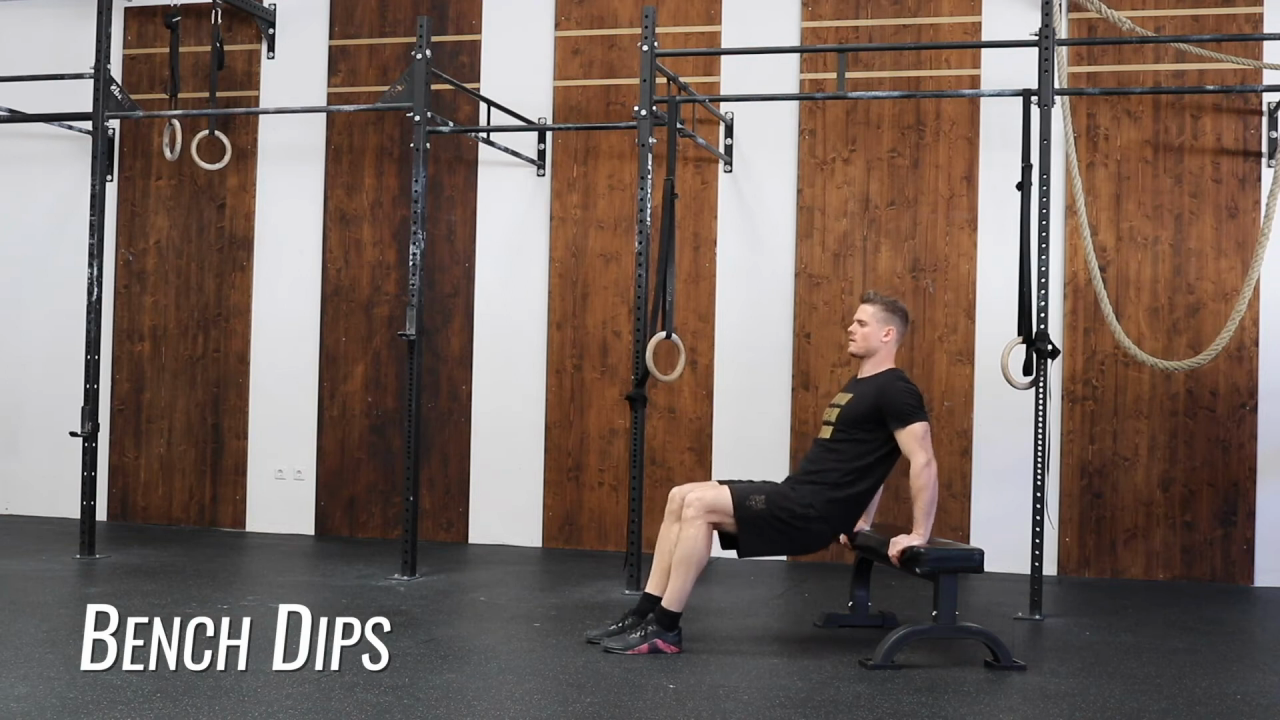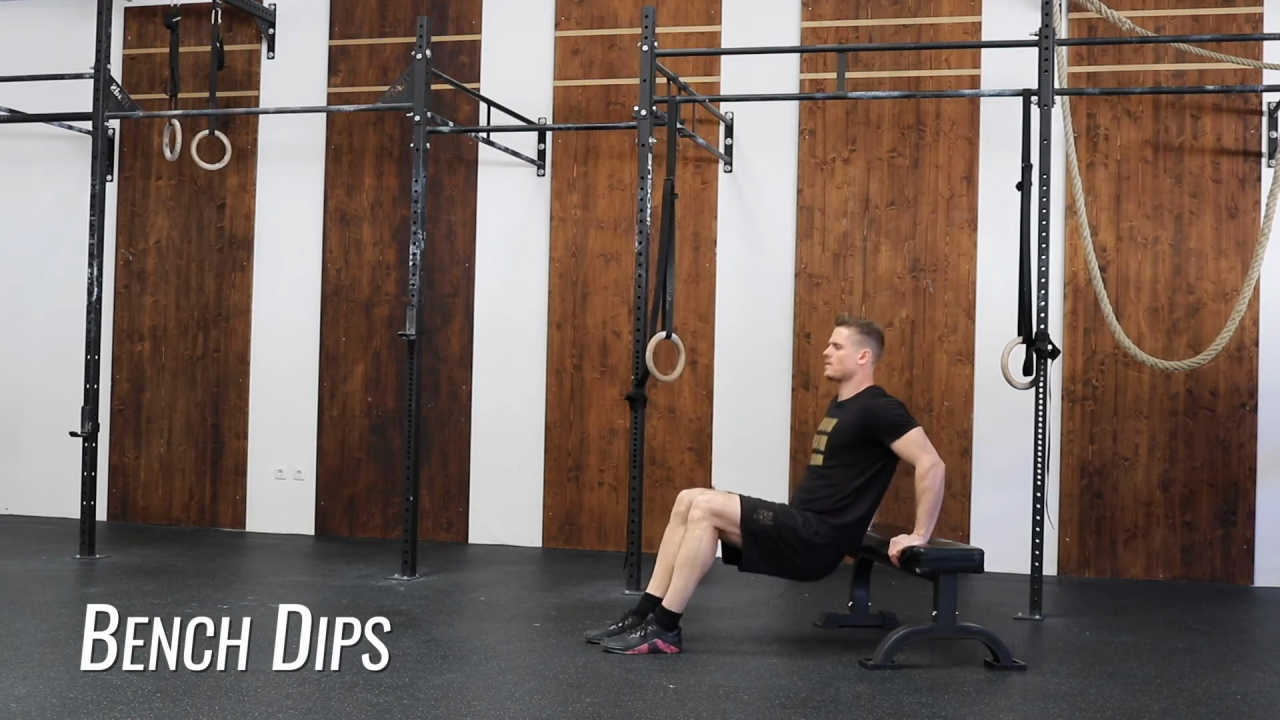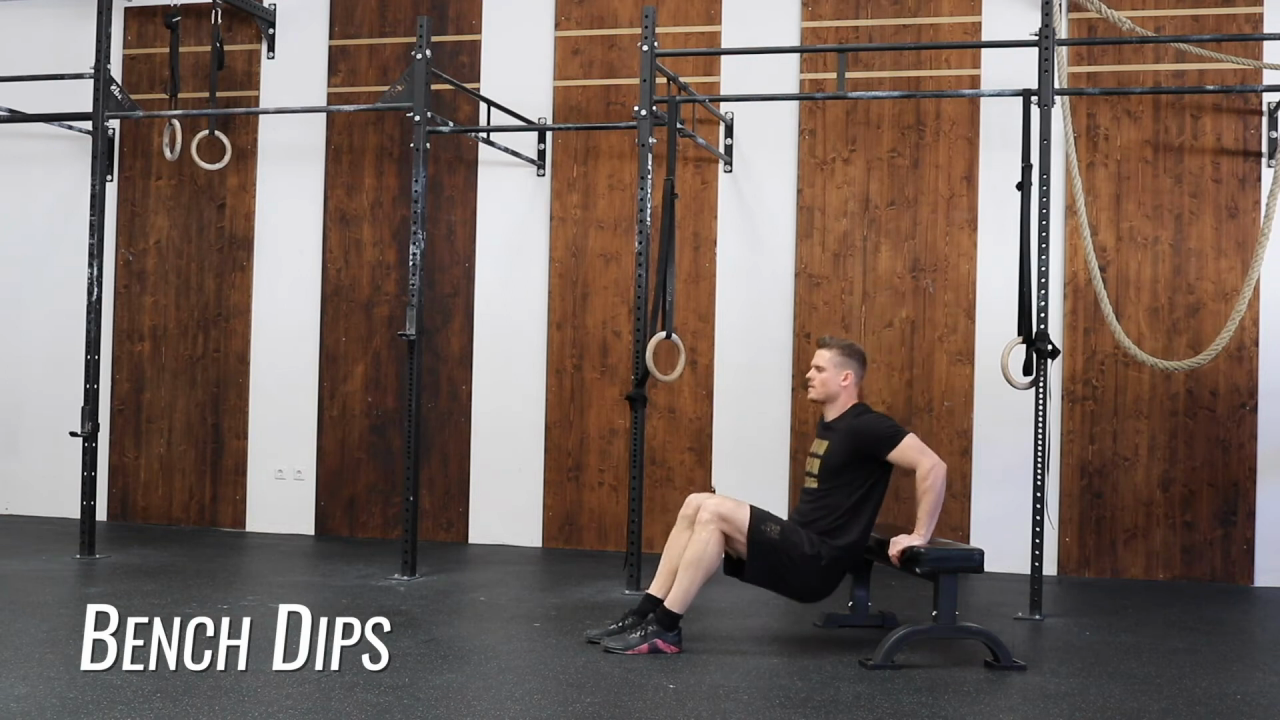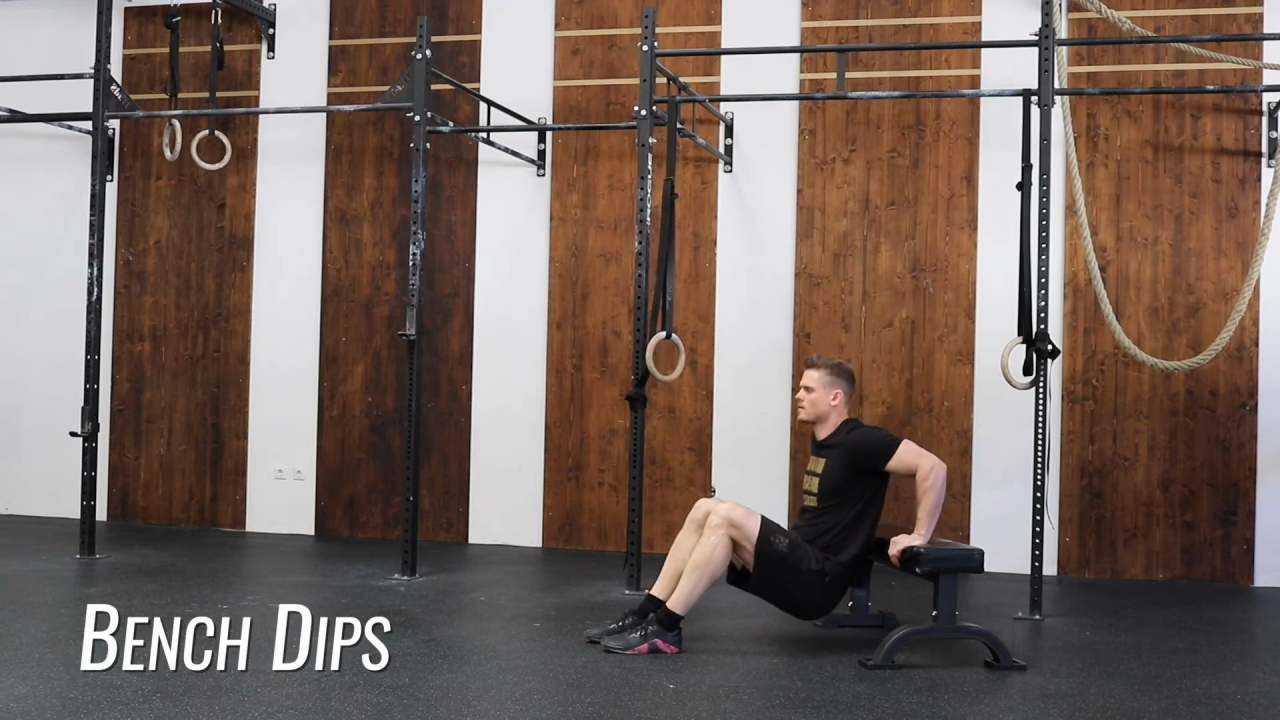
dt=0.3s
person 1, frame 1
left shoulder: (893, 390)
right shoulder: (859, 385)
left elbow: (924, 462)
left wrist: (918, 535)
right wrist: (861, 522)
left hip: (815, 512)
right hip: (798, 499)
left knee: (699, 504)
right knee: (681, 498)
left ankle: (664, 627)
right ankle: (644, 613)
person 1, frame 2
left shoulder: (876, 408)
right shoulder: (843, 405)
left elbow: (931, 465)
left wrist: (918, 536)
right wrist: (855, 522)
left hip: (816, 539)
right hip: (799, 524)
left knee: (706, 508)
right knee: (688, 501)
left ankle: (664, 628)
right ankle: (645, 613)
person 1, frame 3
left shoulder: (864, 426)
right shoulder: (831, 422)
left elbow: (932, 466)
left wrist: (918, 536)
right wrist: (853, 526)
left hip: (816, 562)
right hip: (799, 547)
left knee: (714, 511)
right knee: (697, 506)
left ankle: (663, 628)
right ankle: (644, 613)
person 1, frame 4
left shoulder: (857, 441)
right shoulder: (825, 439)
left elbow: (932, 467)
left wrist: (918, 536)
left hip: (818, 578)
right hip: (801, 561)
left knee: (725, 516)
right knee: (704, 510)
left ankle: (665, 628)
right ankle: (645, 614)
